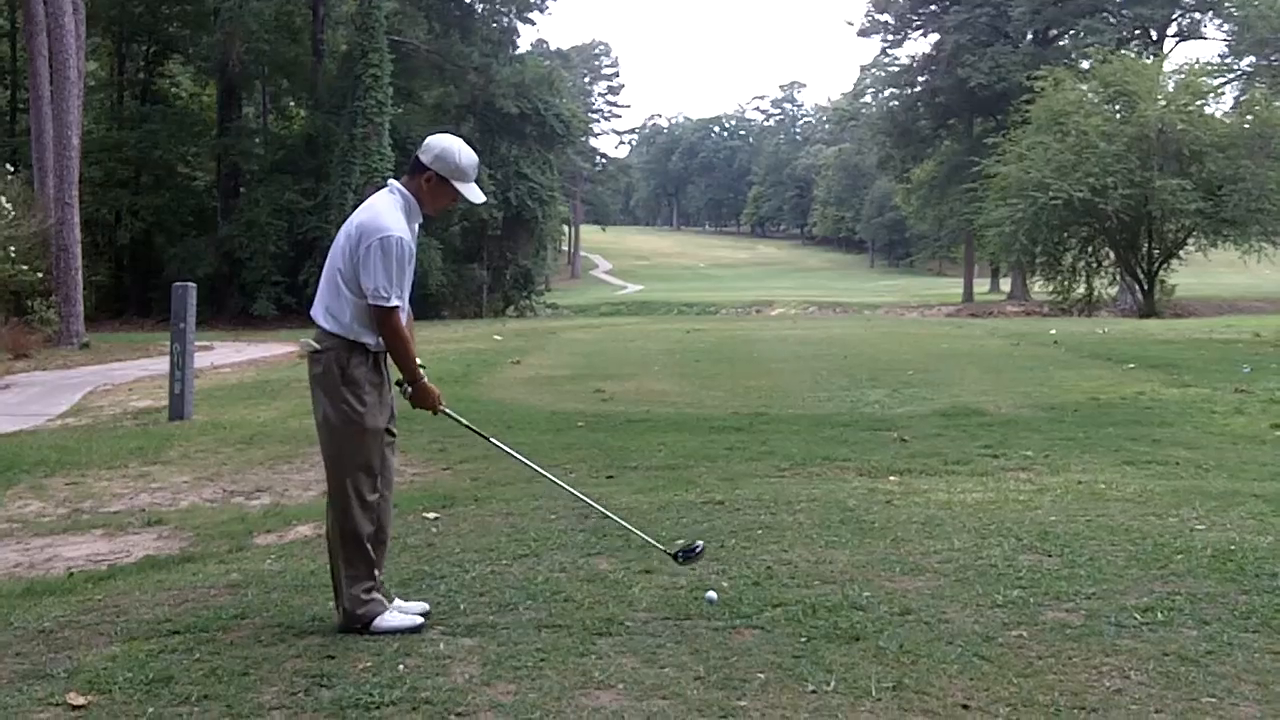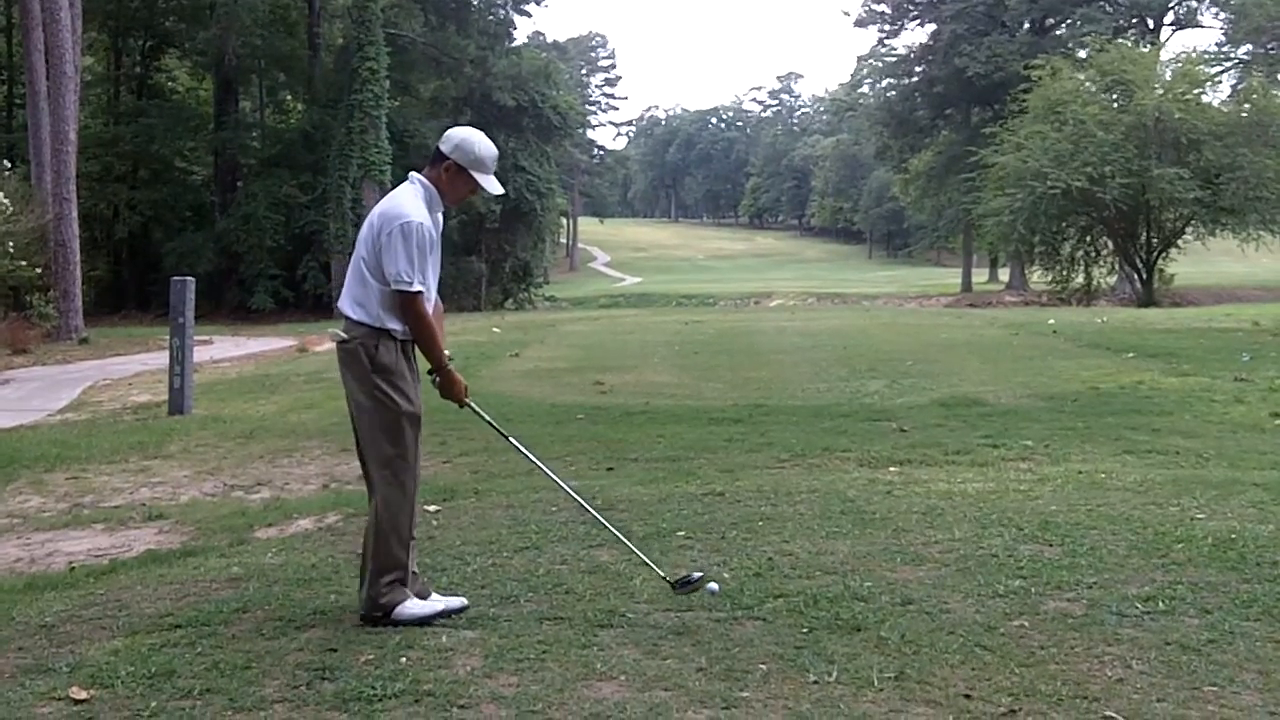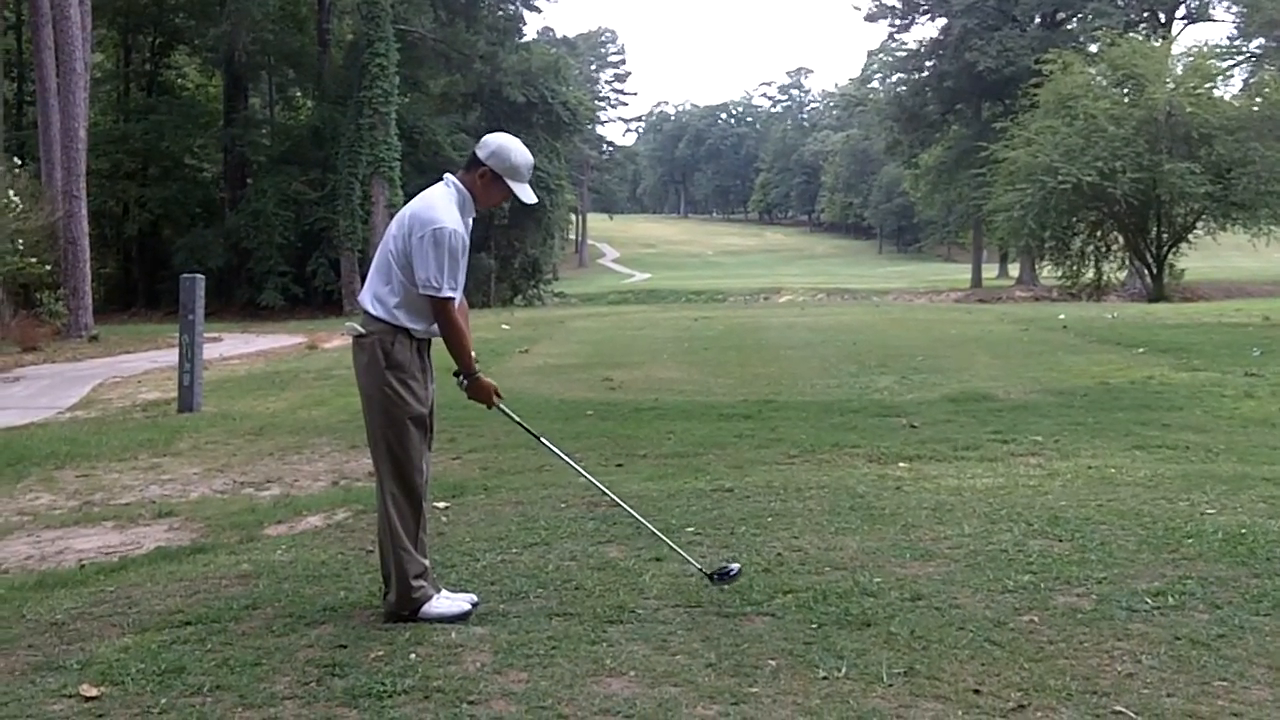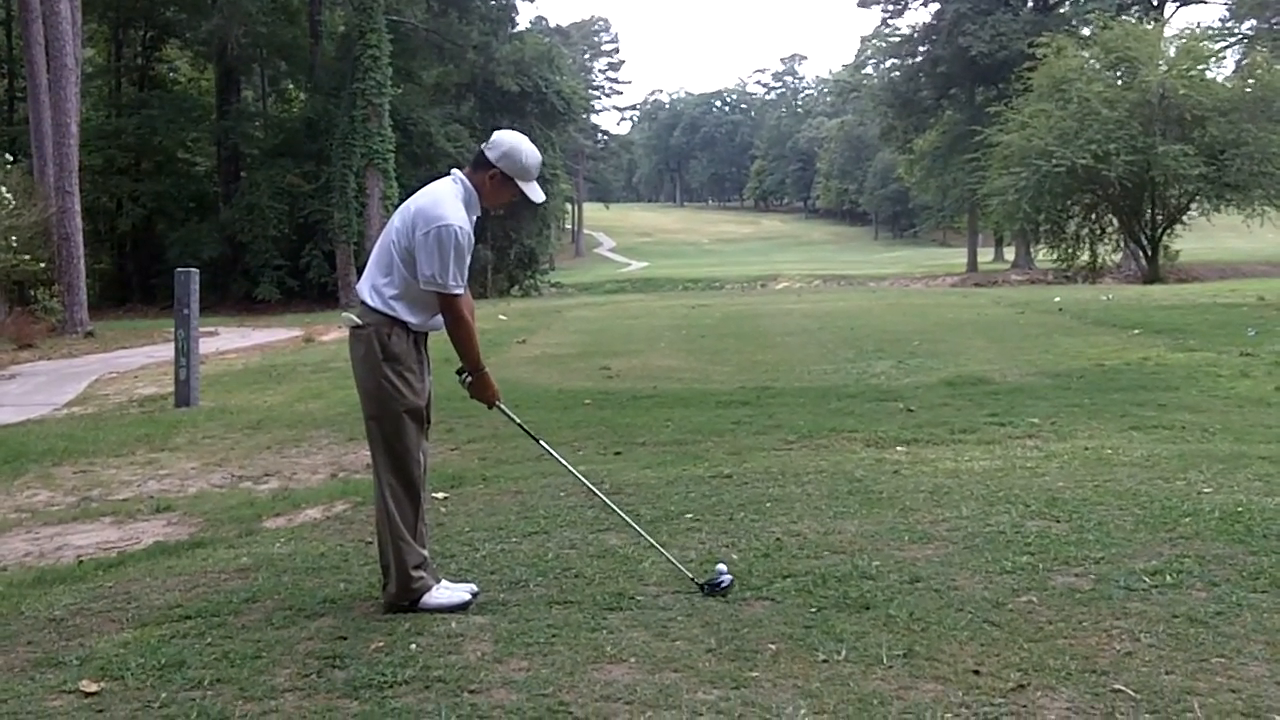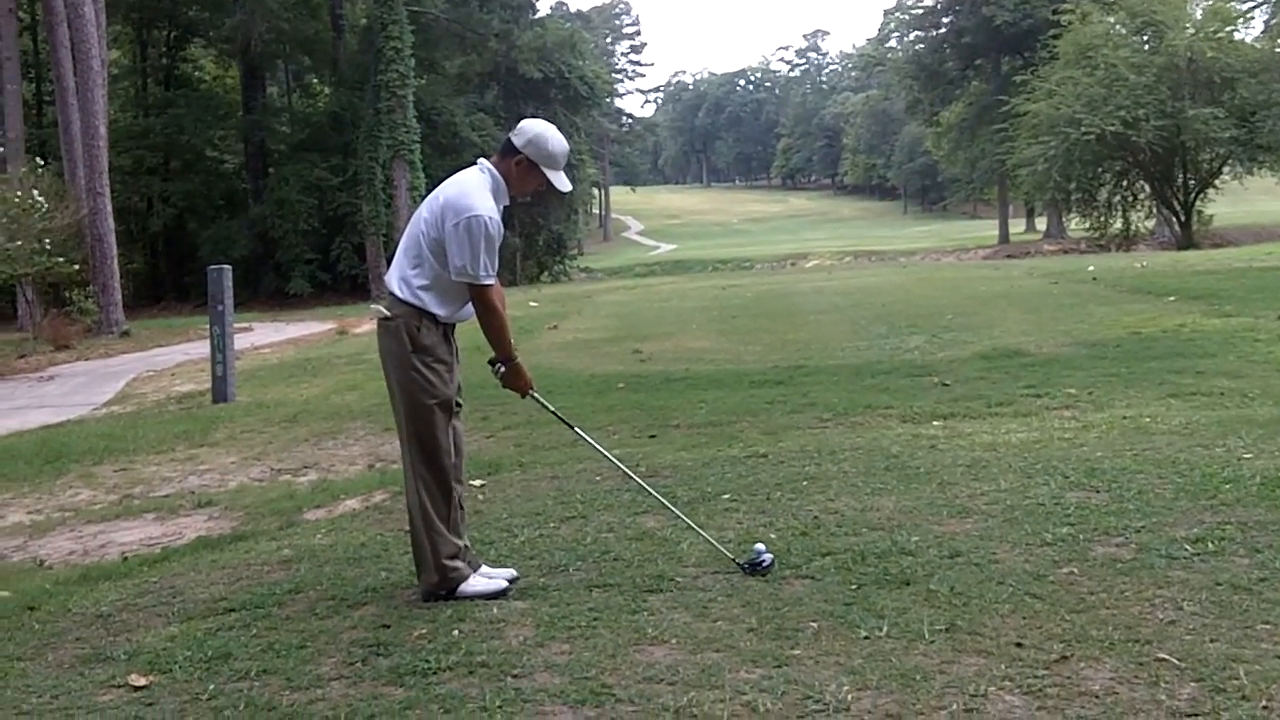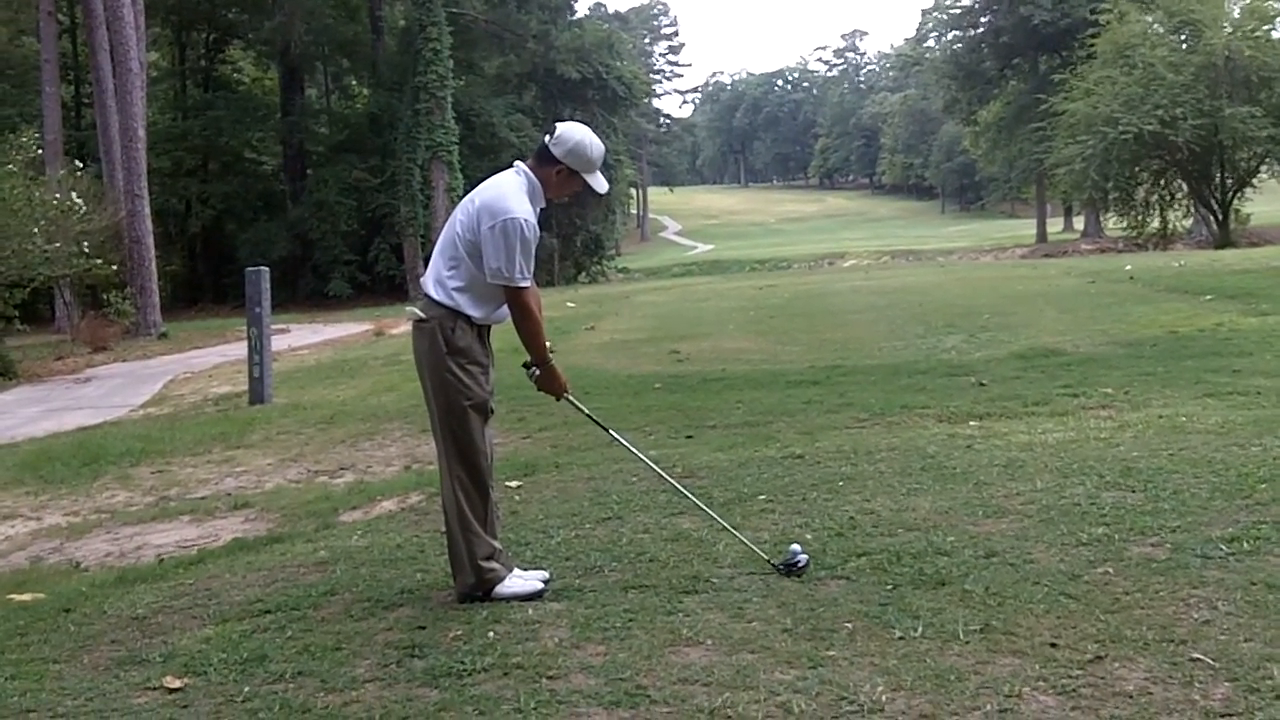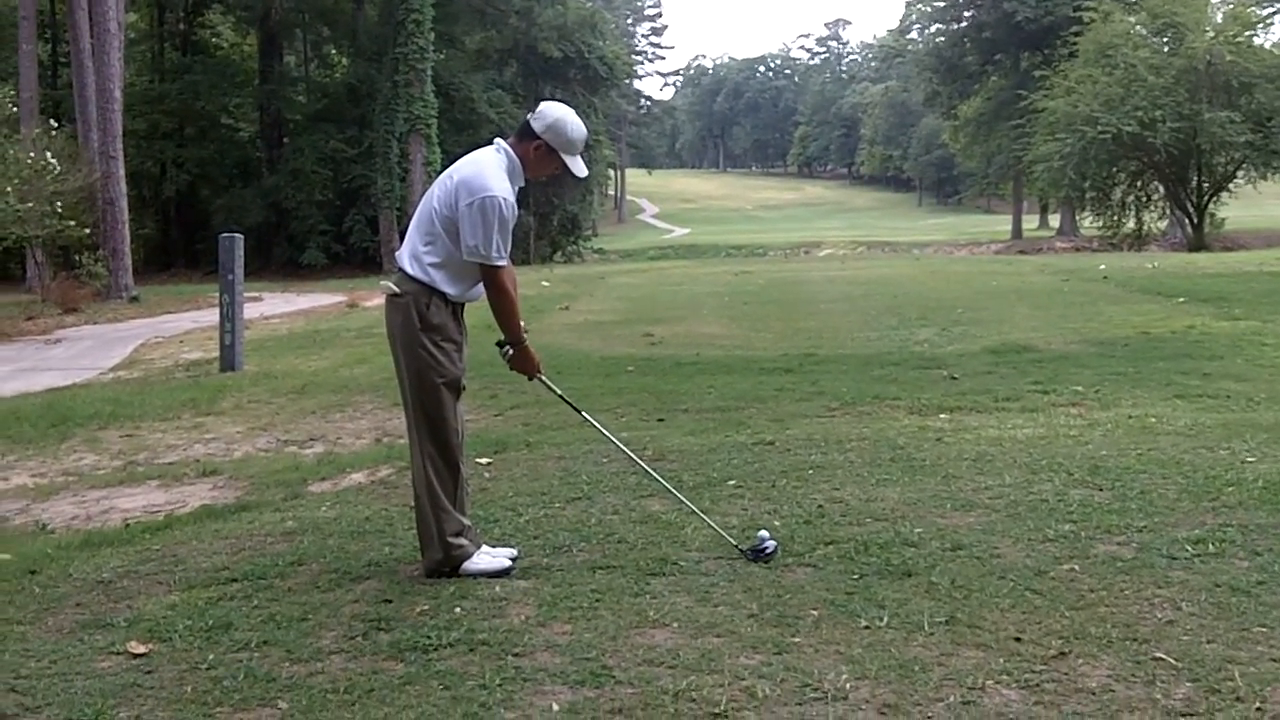
dt=0.7s
person 1, frame 1
left shoulder: (394, 211)
right shoulder: (389, 230)
right elbow: (386, 319)
left wrist: (414, 367)
right wrist: (418, 382)
left hip: (364, 360)
right hip: (346, 362)
left knee: (376, 484)
right knee: (357, 488)
left ankle: (368, 591)
right ankle: (359, 605)
person 1, frame 2
left shoulder: (425, 209)
right shoulder: (408, 217)
left elbow: (429, 294)
right elbow: (411, 304)
left wrist: (443, 356)
right wrist: (444, 370)
left hip: (393, 350)
right hip: (376, 350)
left knee: (401, 474)
right knee: (394, 475)
left ankle: (405, 585)
right ankle: (382, 594)
person 1, frame 3
left shoulder: (450, 206)
right shoulder: (442, 222)
left elbow: (454, 298)
right elbow: (442, 311)
left wrist: (469, 359)
right wrist: (472, 374)
left hip: (406, 344)
right hip: (390, 347)
left knee: (412, 473)
right knee: (403, 474)
left ankle: (416, 583)
right ankle: (407, 595)
person 1, frame 4
left shoulder: (453, 197)
right shoulder: (448, 219)
left elbow: (460, 291)
right elbow: (451, 307)
left wrist: (473, 364)
right wrist: (479, 373)
left hip: (401, 335)
right hip: (387, 338)
left knee: (411, 463)
right knee: (401, 465)
left ankle: (416, 574)
right ankle: (407, 586)
person 1, frame 5
left shoulder: (478, 185)
right shoulder: (477, 209)
left elbow: (488, 284)
right elbow: (483, 298)
left wrist: (506, 350)
right wrist: (511, 363)
left hip: (428, 325)
right hip: (416, 329)
left knee: (447, 451)
right knee: (433, 455)
left ankle: (456, 559)
right ankle: (443, 574)
person 1, frame 6
left shoulder: (513, 187)
right shoulder: (513, 213)
left elbow: (525, 286)
right elbow: (519, 300)
left wrist: (542, 352)
right wrist: (546, 366)
left hip: (462, 327)
right hip: (451, 331)
left knee: (475, 455)
right knee: (467, 457)
left ankle: (489, 563)
right ankle: (480, 575)
person 1, frame 7
left shoulder: (492, 164)
right shoulder: (491, 190)
left elbow: (500, 266)
right elbow: (494, 278)
left wrist: (516, 331)
right wrist: (519, 345)
left hip: (436, 303)
right hip: (424, 307)
left knee: (445, 430)
right knee: (438, 433)
left ankle: (457, 539)
right ankle: (448, 550)
